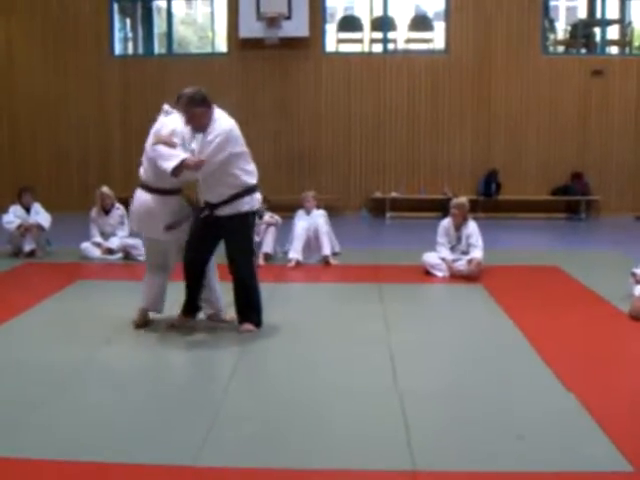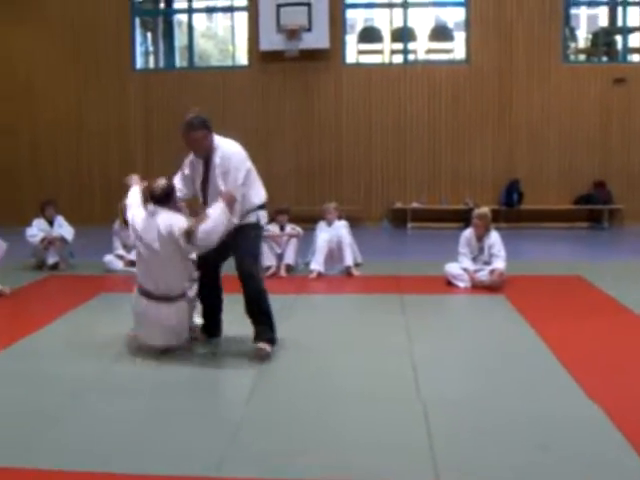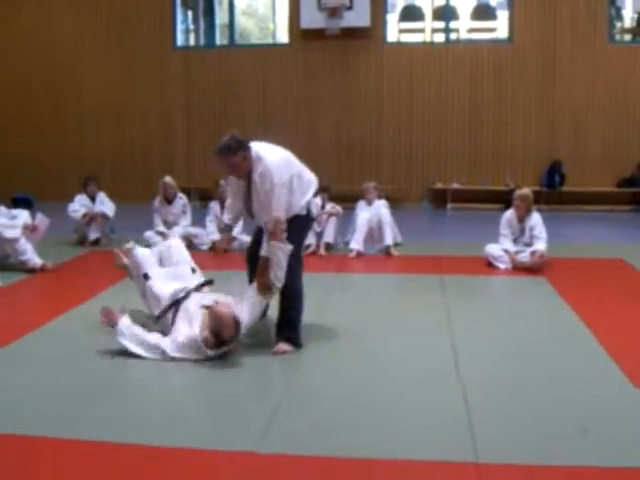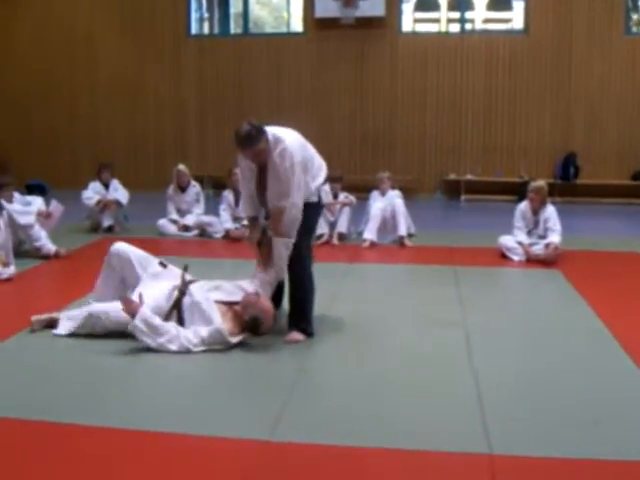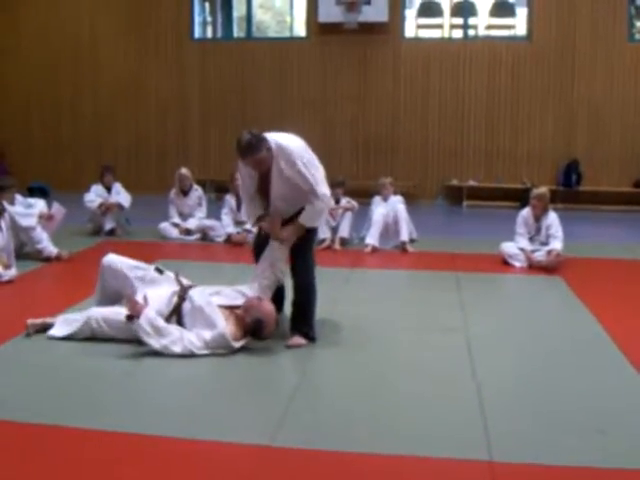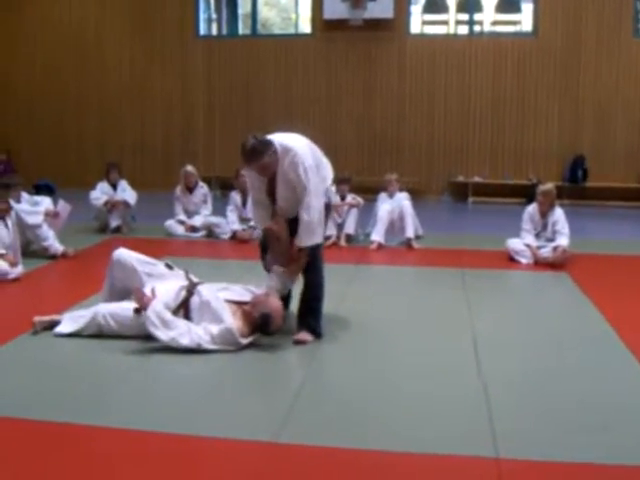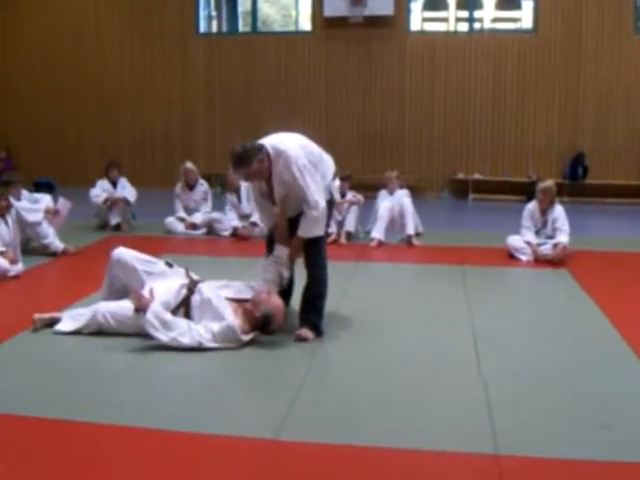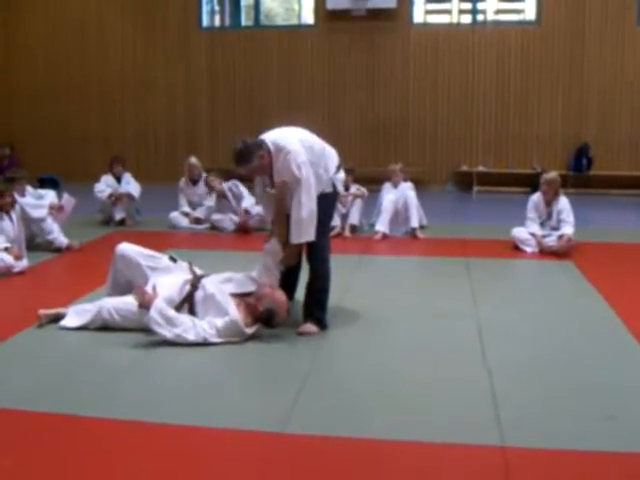
dt=0.4s
person 1, frame 1
left shoulder: (166, 120)
right shoulder: (174, 125)
right elbow: (160, 151)
right wrist: (185, 162)
left hip: (144, 201)
right hip: (162, 203)
left knee: (159, 263)
left ankle: (145, 312)
right ankle: (214, 310)
person 1, frame 2
left shoulder: (139, 219)
right shoulder: (178, 226)
left elbow: (133, 206)
right elbow: (205, 235)
left wrist: (135, 187)
right wrist: (223, 205)
left hip: (144, 305)
right hip: (173, 310)
person 1, frame 3
left shoulder: (193, 340)
right shoulder: (245, 316)
left elbow: (157, 346)
right elbow: (270, 284)
left wrist: (121, 323)
right wrist: (275, 240)
left hip: (175, 309)
right hip: (198, 293)
left knee: (142, 256)
right knee: (173, 244)
left ankle: (132, 259)
person 1, frame 4
left shoulder: (221, 333)
right shoulder: (249, 293)
left elbow: (177, 339)
right elbow: (268, 275)
left wrist: (139, 315)
left hip: (165, 310)
right hip: (179, 282)
left knee: (96, 314)
right knee: (119, 251)
left ankle: (57, 320)
right ankle: (105, 305)
person 1, frame 5
left shoulder: (223, 336)
right shoulder: (252, 298)
left elbow: (178, 343)
right elbow: (268, 276)
left wrist: (142, 316)
right wrist: (277, 239)
left hip: (161, 315)
right hip: (178, 287)
left knee: (94, 319)
right knee: (110, 263)
left ankle: (53, 323)
right ankle: (110, 308)
person 1, frame 6
left shoulder: (230, 331)
right shoulder: (257, 299)
left elbow: (183, 335)
left wrist: (150, 308)
left hip: (169, 308)
left knee: (100, 315)
right knee: (120, 258)
left ankle: (59, 320)
right ankle: (114, 306)
person 1, frame 7
left shoulder: (231, 329)
right shoulder: (257, 294)
left elbow: (186, 334)
left wrist: (149, 309)
left hip: (170, 307)
right hip: (185, 281)
left knee: (100, 313)
right knee: (119, 257)
left ankle: (59, 317)
right ankle: (114, 304)
person 1, frame 8
left shoulder: (234, 326)
right shoulder: (261, 285)
left elbow: (191, 336)
right elbow: (270, 255)
left wrist: (151, 306)
left hip: (177, 317)
left knee: (104, 314)
right knee: (123, 251)
left ankle: (67, 314)
right ankle: (120, 311)
person 2, frame 1
left shoulder: (222, 130)
right shoulder: (208, 126)
left elbow: (197, 167)
left hip: (239, 205)
right hip: (214, 204)
left knee: (241, 263)
right knee: (194, 255)
left ankle: (251, 317)
right ankle: (190, 309)
person 2, frame 2
left shoulder: (230, 153)
right shoulder: (194, 158)
right elbow: (181, 184)
left hip: (246, 219)
left knee: (248, 273)
right knee: (206, 271)
left ankle: (264, 335)
right ankle: (211, 328)
person 2, frame 3
left shoulder: (270, 166)
right shoulder: (239, 164)
left elbow: (276, 220)
right elbow: (235, 197)
left wrist: (265, 263)
right wrist: (227, 228)
left hip: (297, 208)
right hip: (269, 210)
left knee: (287, 267)
right knee: (253, 258)
left ankle: (289, 336)
person 2, frame 4
left shoulder: (288, 147)
right shoulder: (248, 153)
left elbow: (294, 202)
right elbow: (247, 189)
left wrist: (279, 236)
right wrist: (253, 221)
left hip: (306, 196)
right hip: (277, 201)
left knee: (297, 256)
left ankle: (301, 325)
right ankle: (271, 303)
person 2, frame 5
left shoulder: (292, 152)
right shoulder: (248, 161)
left elbow: (322, 196)
right elbow: (248, 197)
left wrist: (296, 228)
right wrist: (261, 221)
left hip: (304, 204)
right hip: (275, 208)
left knee: (301, 263)
right knee: (262, 252)
left ankle: (303, 330)
person 2, frame 6
left shoulder: (298, 156)
right shoulder: (257, 162)
left elbow: (311, 208)
right elbow: (259, 202)
left wrist: (301, 252)
left hip: (314, 196)
right hip: (282, 202)
left knee: (310, 259)
right knee: (268, 249)
left ankle: (310, 326)
person 2, frame 7
left shoulder: (291, 157)
right shoulder: (255, 163)
left elbow: (315, 206)
right elbow: (262, 202)
left wrist: (298, 241)
right wrist: (278, 232)
left hip: (319, 190)
right hip: (290, 196)
left knee: (314, 255)
right knee: (275, 246)
left ankle: (311, 323)
person 2, frame 8
left shoulder: (292, 155)
right shoulder: (258, 153)
left elbow: (305, 205)
right elbow: (265, 195)
left wrist: (294, 246)
right wrist: (277, 229)
left hip: (322, 182)
right hip: (295, 188)
left knee: (316, 249)
right knee: (283, 244)
left ankle: (315, 317)
